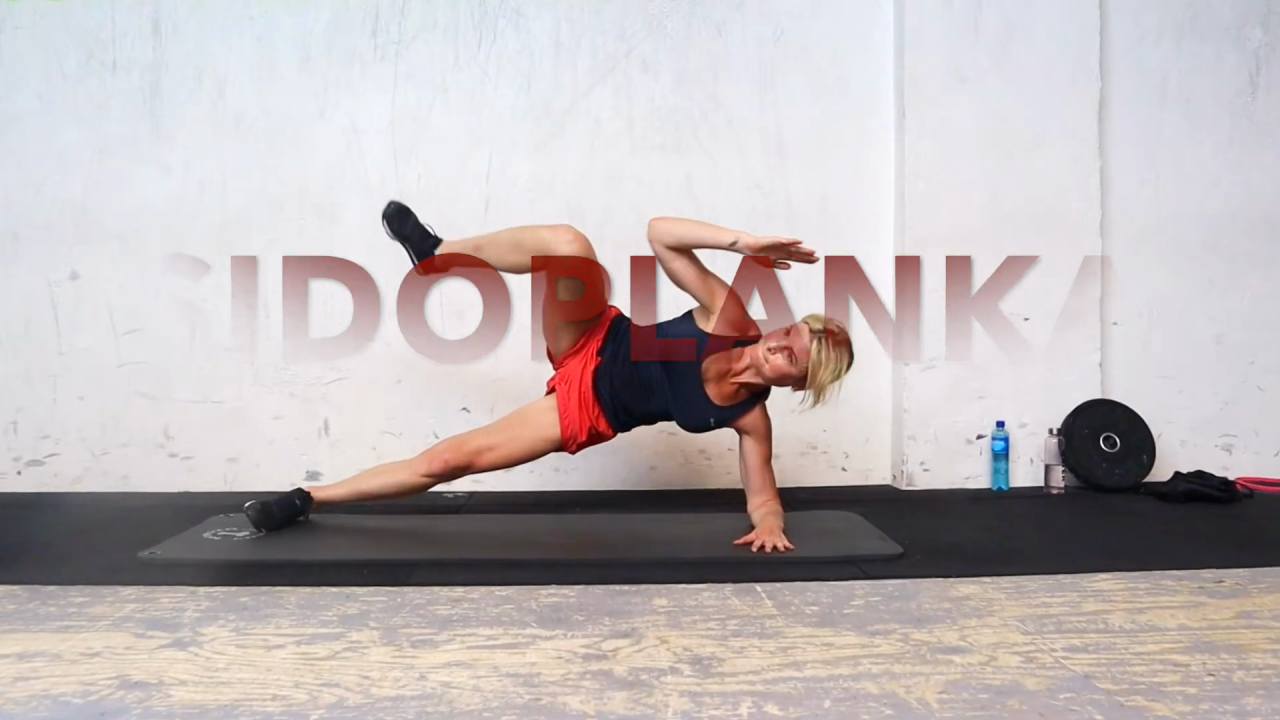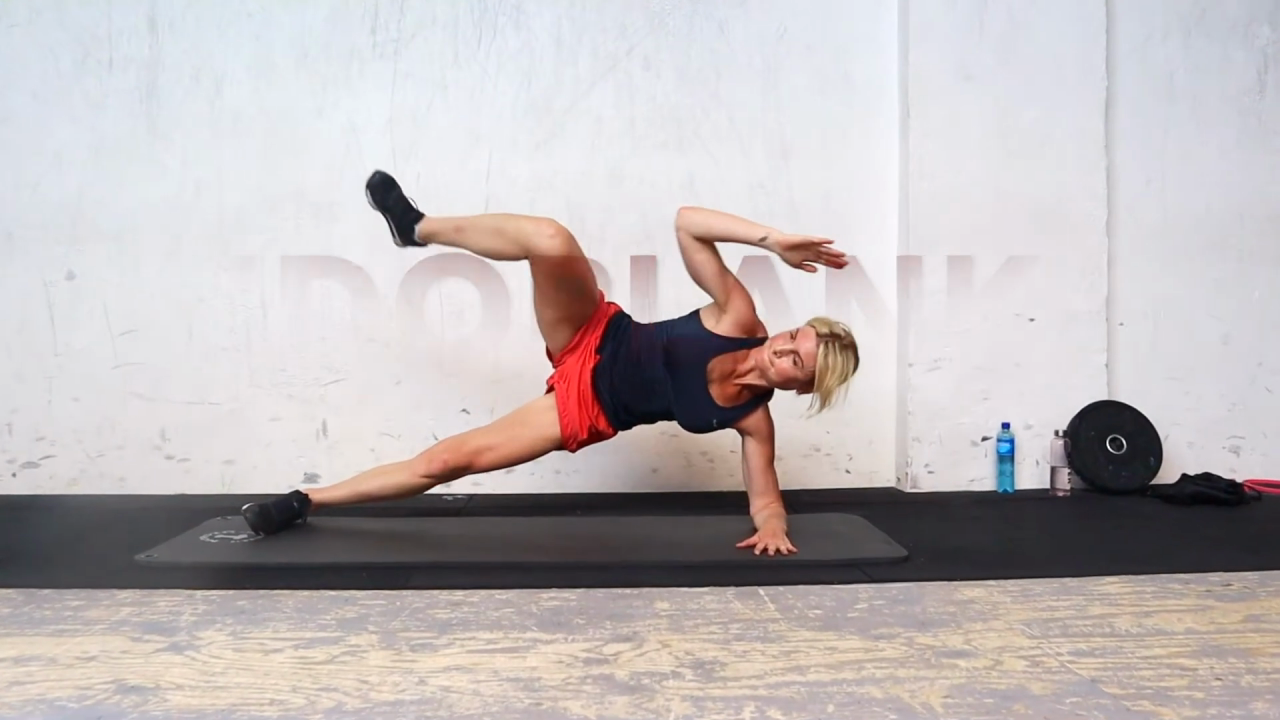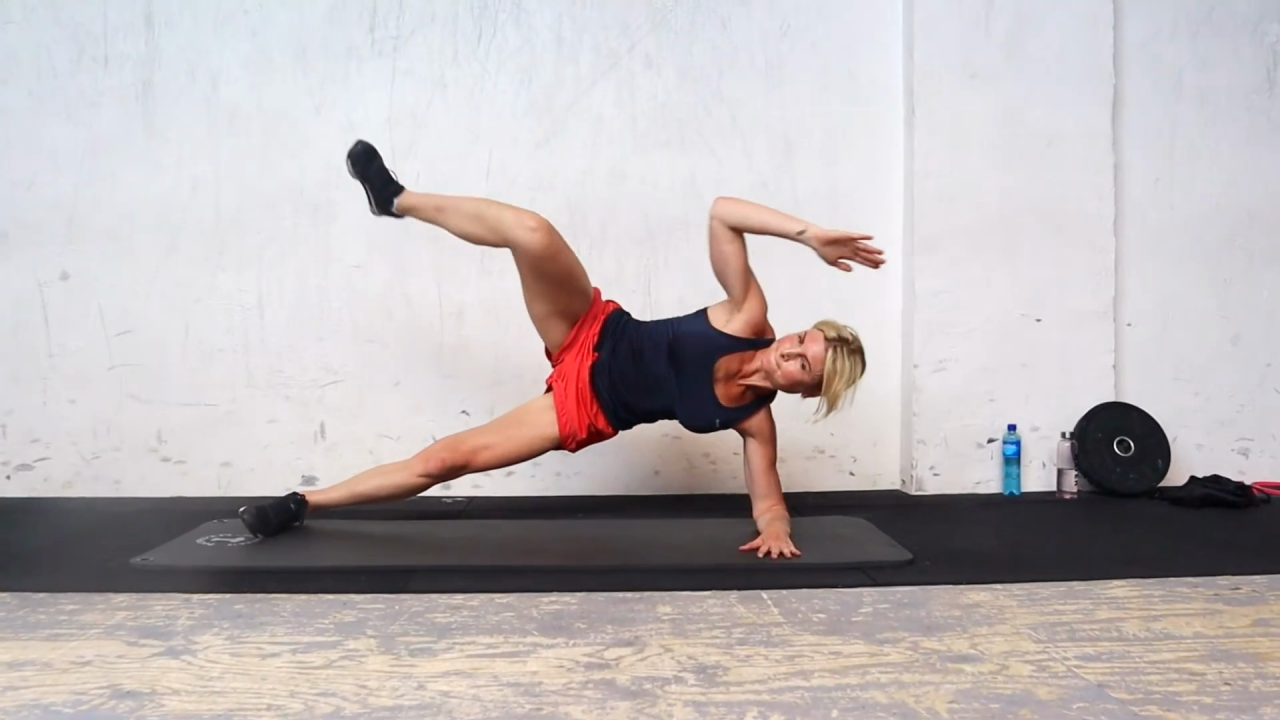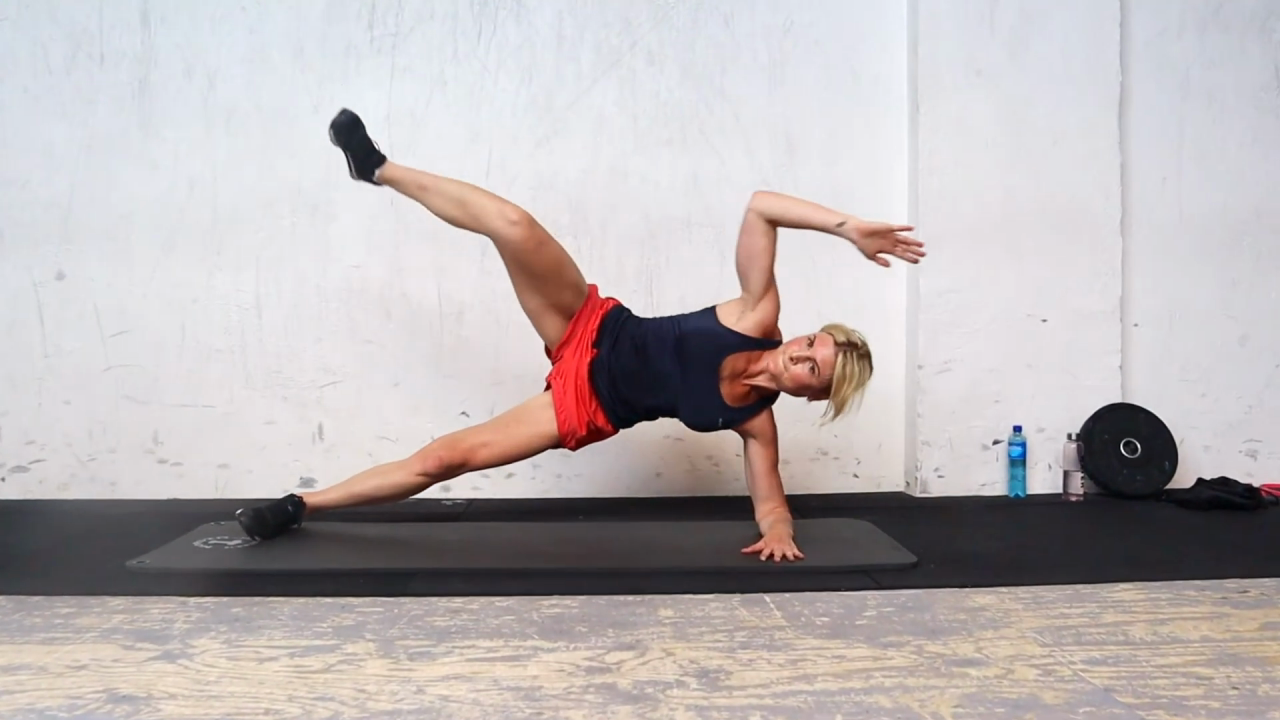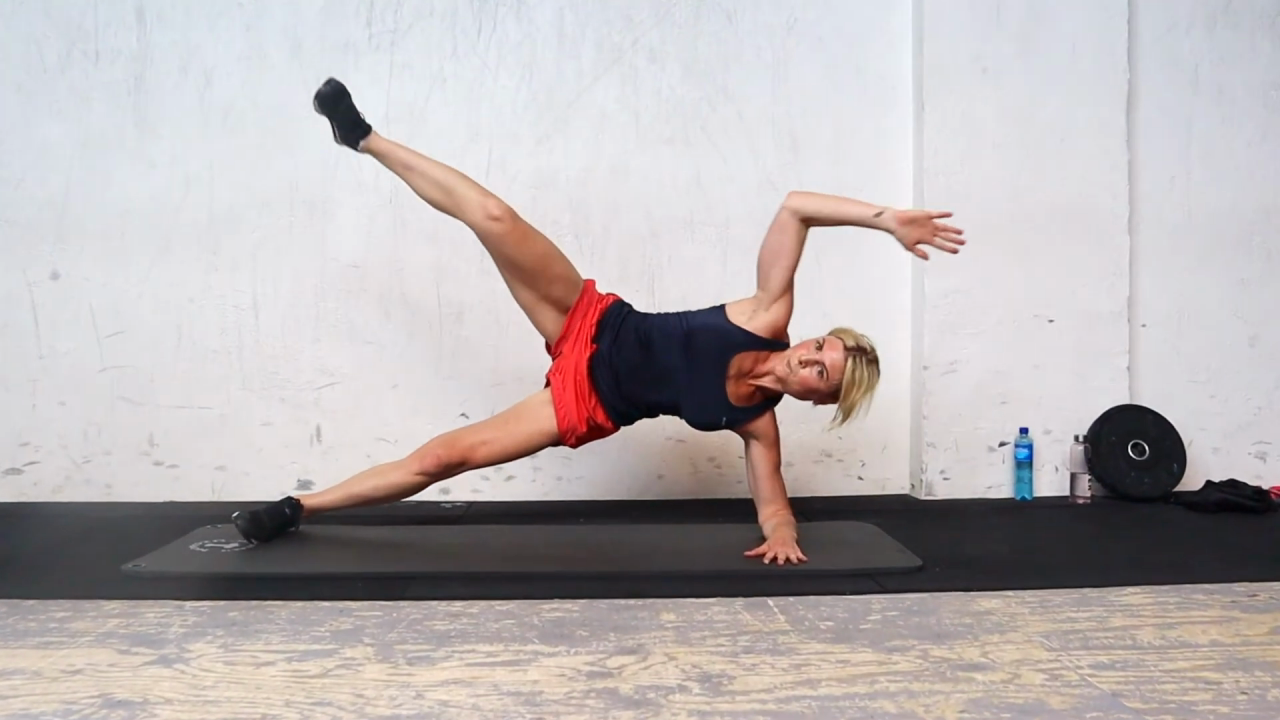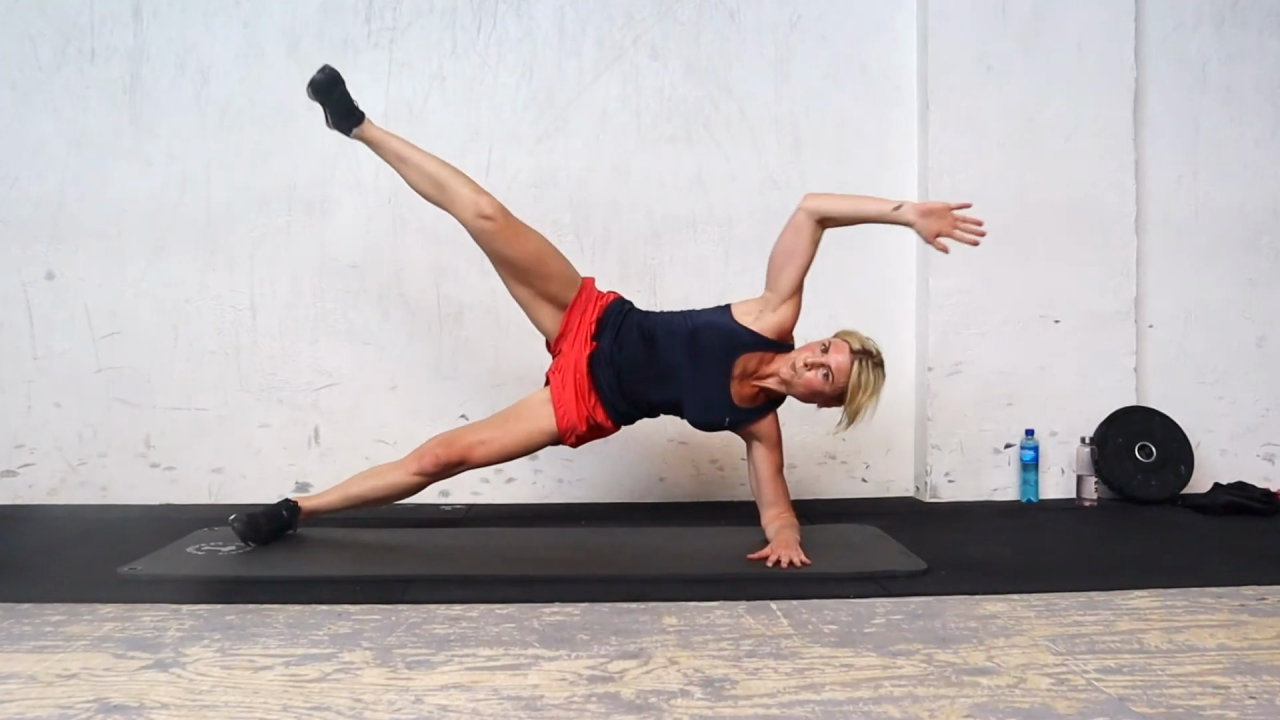
dt=0.3s
person 1, frame 1
left shoulder: (750, 417)
right shoulder: (729, 316)
left elbow: (762, 495)
right elbow: (658, 234)
left wrist: (769, 528)
right wrist: (744, 242)
left hip: (588, 415)
right hip: (592, 352)
left knee: (450, 458)
right knee: (569, 247)
left ankle: (308, 498)
right ankle: (439, 251)
person 1, frame 2
left shoulder: (752, 419)
right shoulder: (739, 319)
left elbow: (764, 494)
right elbow: (688, 222)
left wrist: (773, 528)
right wrist: (773, 239)
left hip: (588, 414)
right hip: (594, 346)
left knee: (448, 460)
right knee: (551, 240)
left ankle: (303, 501)
right ankle: (417, 226)
person 1, frame 3
left shoulder: (753, 420)
right shoulder: (749, 319)
left elbow: (767, 499)
right elbow: (722, 213)
left wrist: (776, 533)
right wrist: (807, 232)
left hip: (589, 411)
right hip: (592, 341)
left knee: (445, 459)
right knee: (530, 234)
left ankle: (303, 502)
right ankle: (399, 198)
person 1, frame 4
left shoulder: (757, 421)
right shoulder: (758, 319)
left elbow: (770, 500)
right elbow: (759, 205)
left wrist: (778, 534)
right wrist: (847, 226)
left hip: (590, 410)
right hip: (592, 336)
left knee: (444, 458)
right knee: (512, 224)
left ankle: (300, 505)
right ankle: (380, 168)
person 1, frame 5
left shoulder: (757, 422)
right shoulder: (769, 319)
left elbow: (773, 502)
right elbow: (793, 207)
left wrist: (781, 539)
right wrist: (884, 217)
left hip: (590, 404)
right hip: (591, 331)
left knee: (444, 457)
right knee: (490, 217)
left ankle: (297, 508)
right ankle: (365, 138)
person 1, frame 6
left shoulder: (759, 425)
right shoulder: (776, 320)
left elbow: (775, 505)
right elbow: (811, 208)
left wrist: (785, 541)
right wrist: (903, 212)
left hip: (589, 405)
right hip: (592, 330)
left knee: (444, 457)
right knee: (483, 213)
left ankle: (296, 510)
right ankle: (354, 122)
